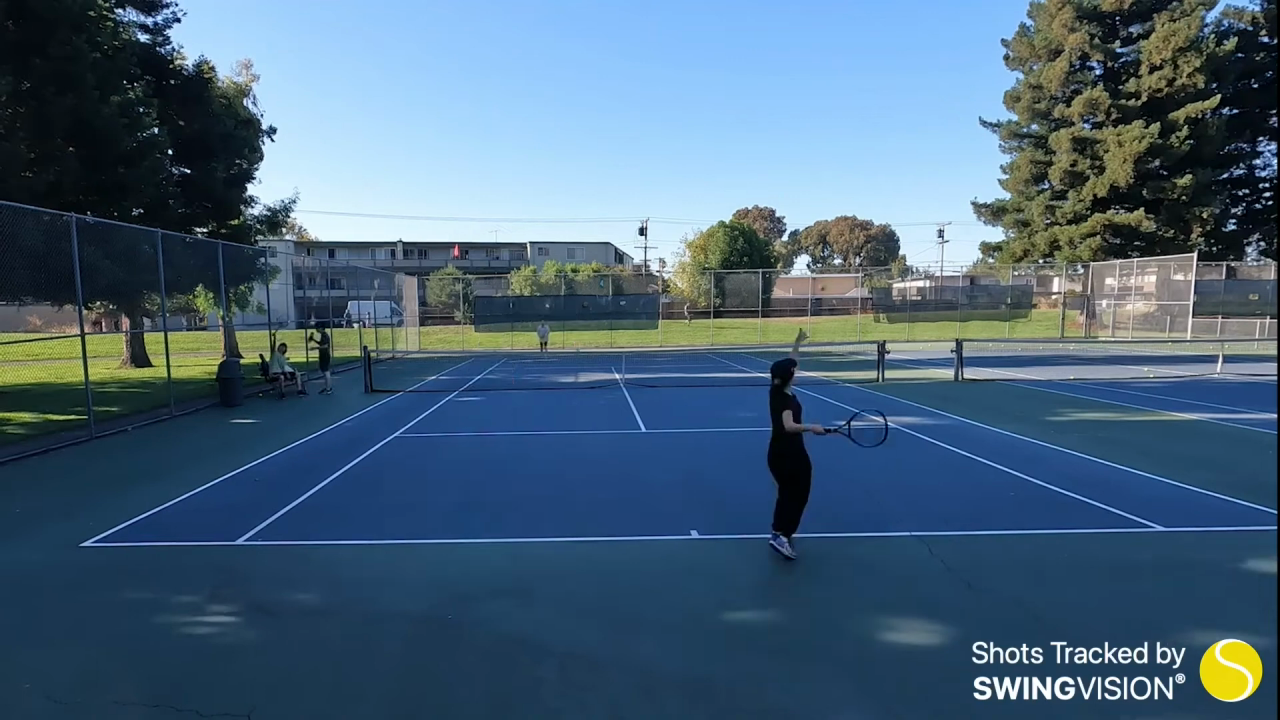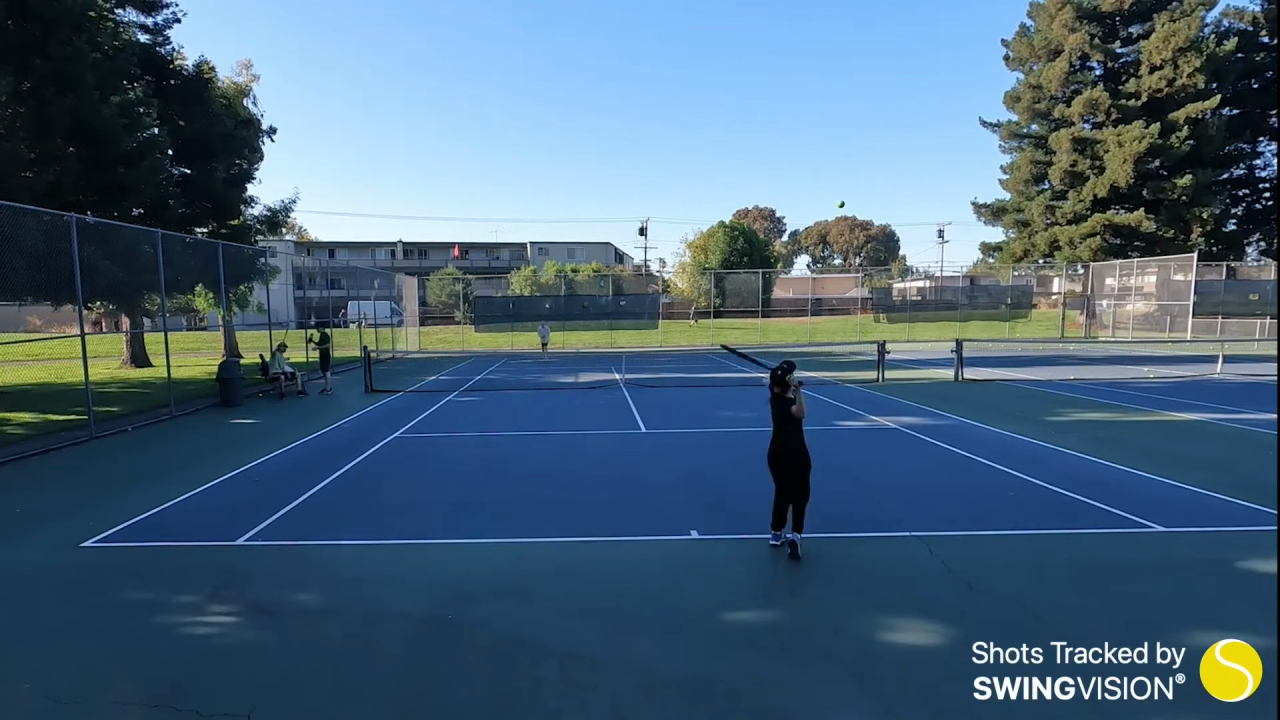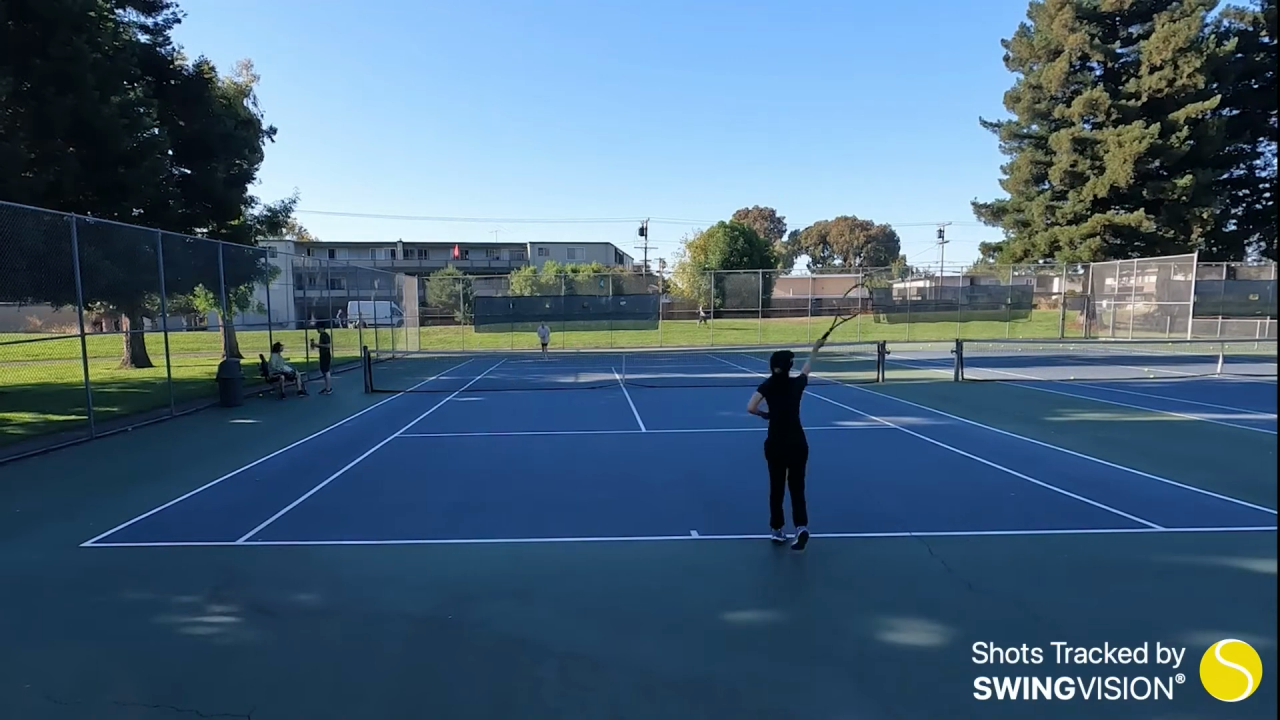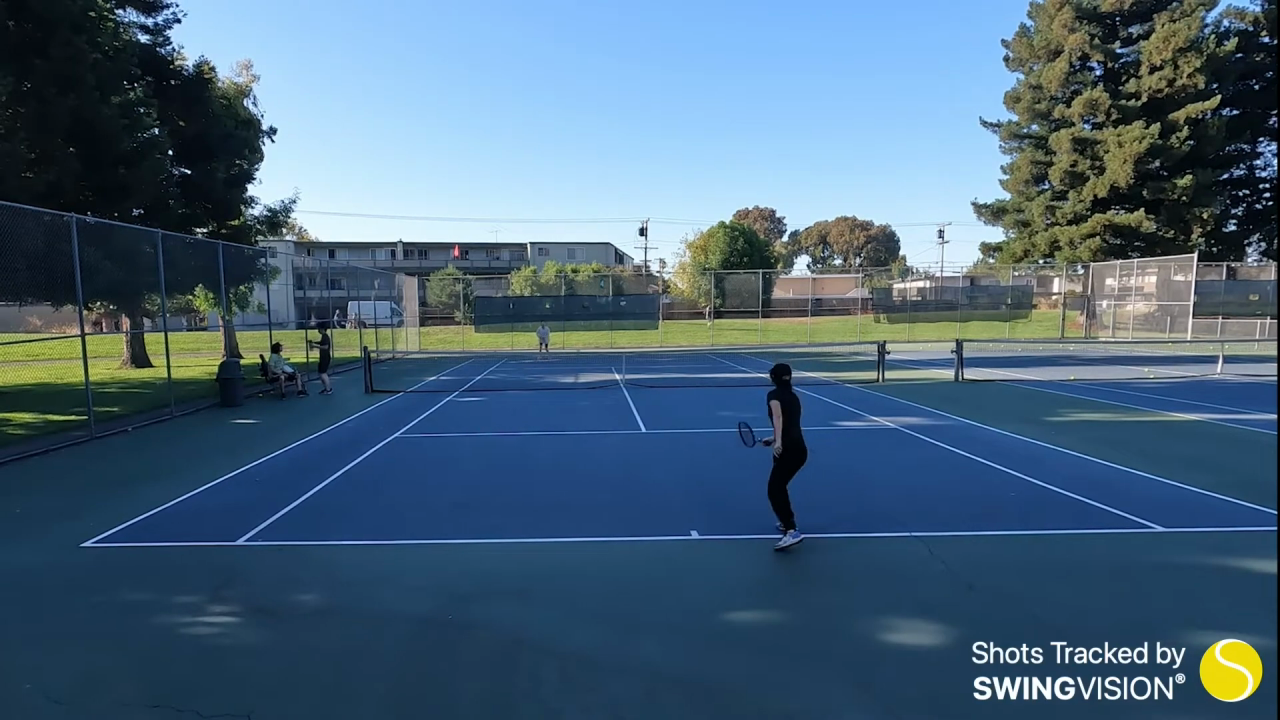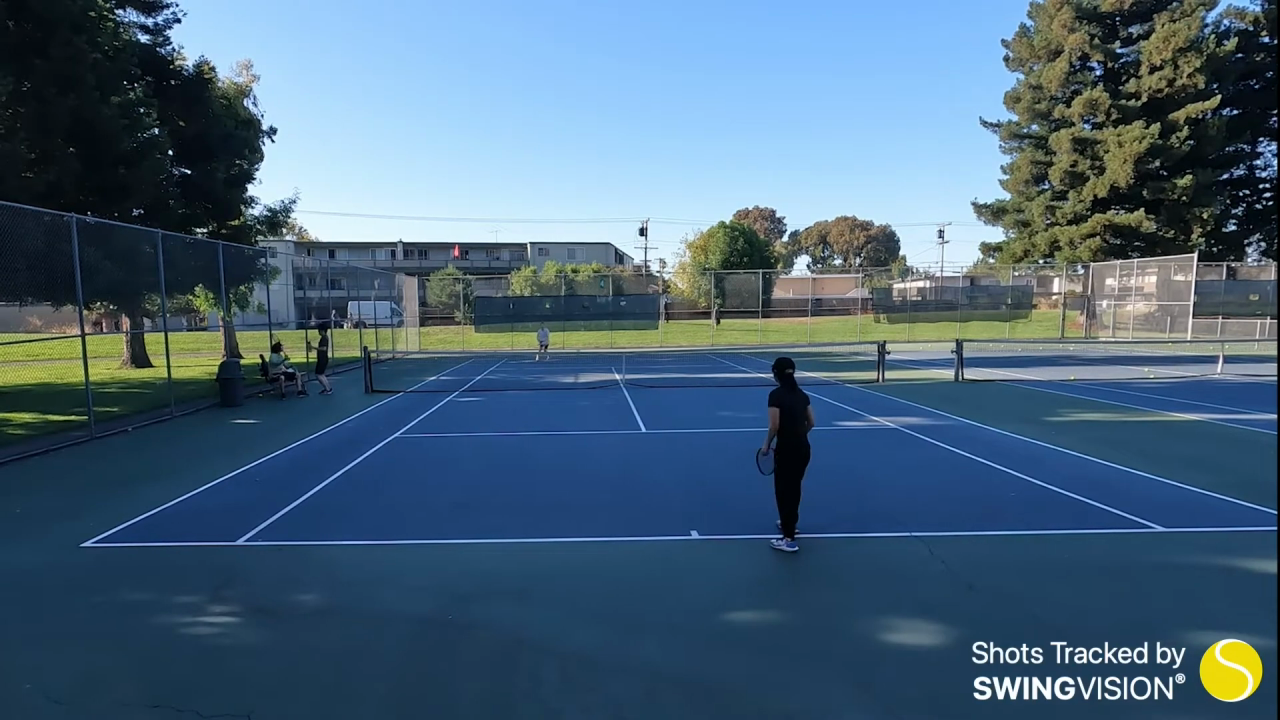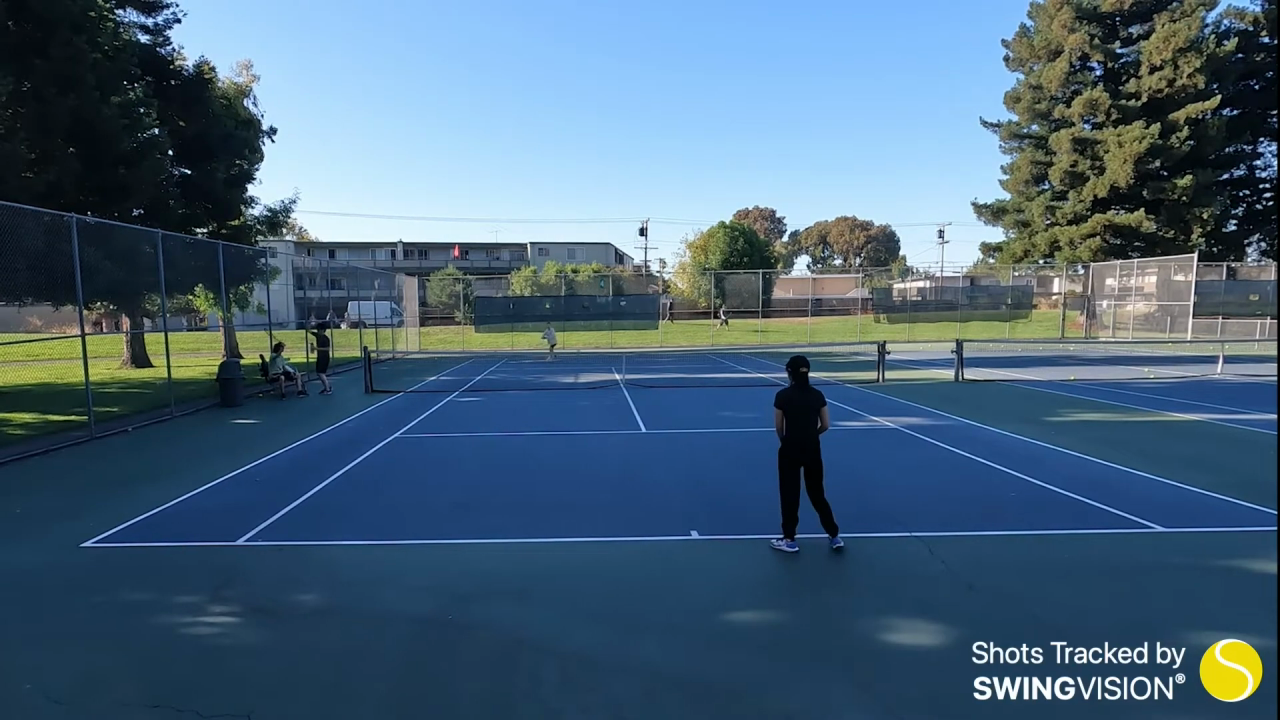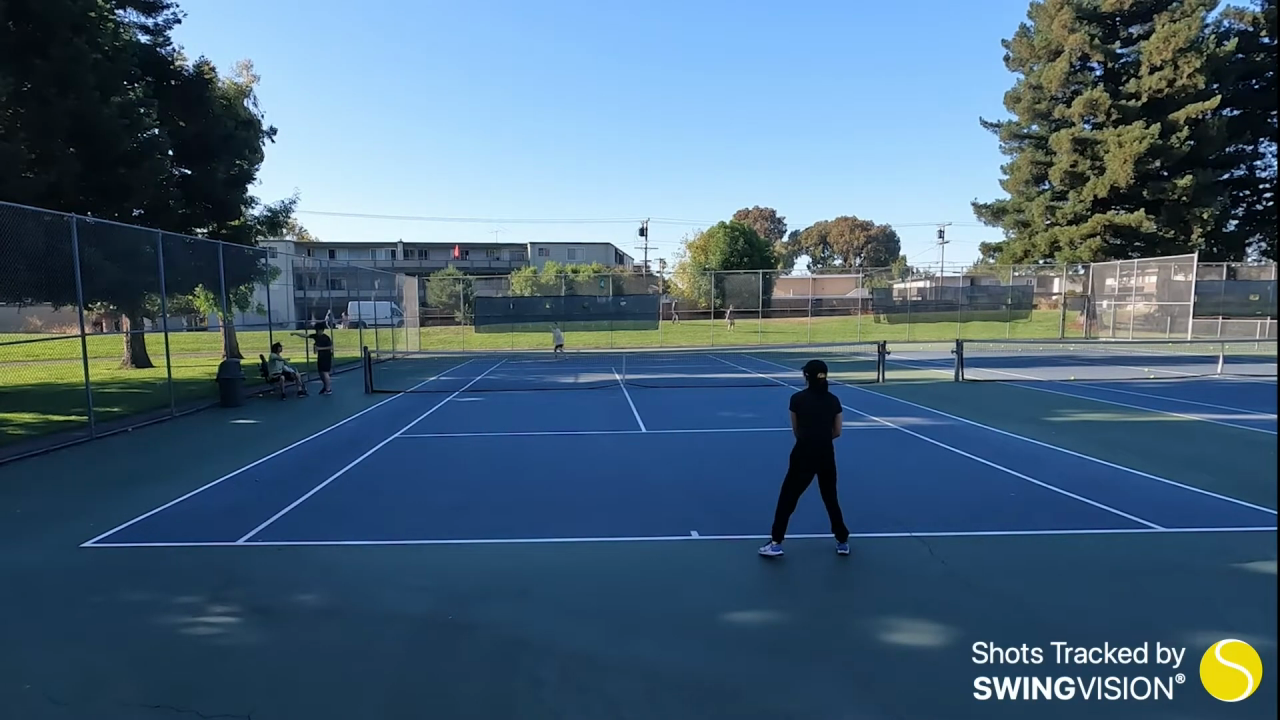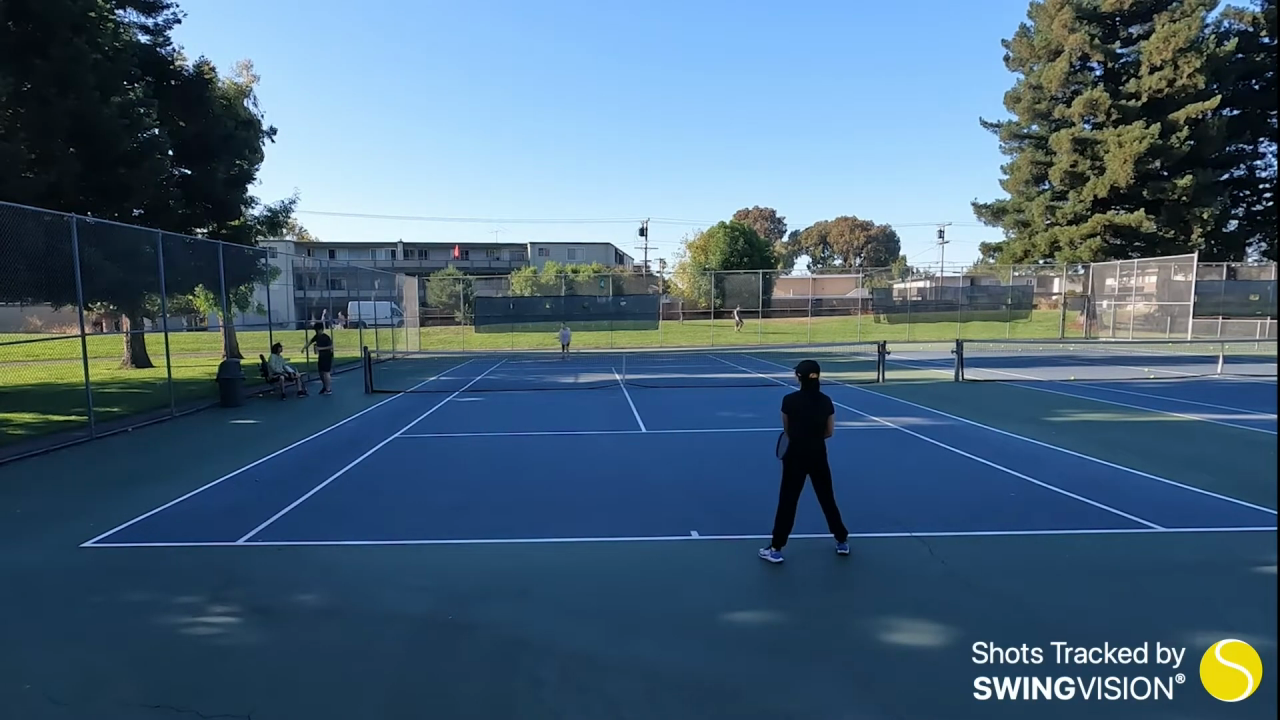
dt=0.4s
person 1, frame 1
left shoulder: (777, 392)
right shoulder: (786, 400)
left elbow: (789, 363)
right elbow: (789, 426)
left wrist: (797, 344)
right wrist: (810, 428)
left hip: (776, 455)
right hip: (792, 456)
left knee: (785, 495)
right knee: (797, 498)
left ankle: (777, 533)
right ankle: (783, 537)
person 1, frame 2
left shoulder: (773, 397)
right shoulder: (790, 402)
right elbow: (800, 414)
right wrist: (797, 390)
left hip: (776, 454)
right hip: (797, 455)
left knee: (782, 494)
right knee: (800, 496)
left ankle: (776, 533)
right ankle: (795, 534)
person 1, frame 3
left shoulder: (766, 385)
right shoulder: (797, 383)
left elbow: (751, 408)
right elbow: (807, 368)
left wrist: (765, 414)
right wrist: (815, 350)
left hip: (775, 443)
right hip: (797, 442)
left knee: (777, 487)
right knee: (797, 486)
left ankle: (777, 531)
right ankle: (800, 529)
person 1, frame 4
left shoulder: (774, 395)
right shoulder: (793, 397)
left elbow: (777, 418)
left wrist: (778, 442)
right wrist: (775, 440)
left hip: (788, 449)
right hip: (799, 449)
left knee: (774, 491)
right knee: (779, 487)
left ankle: (791, 532)
right ankle: (789, 522)
person 1, frame 5
left shoulder: (776, 395)
right shoulder: (802, 394)
left elbow: (774, 426)
right elbow: (811, 423)
left wrist: (767, 445)
left hip: (786, 449)
right hip: (804, 447)
left knee: (783, 492)
right knee: (794, 488)
left ankle: (788, 539)
right ankle: (790, 524)
person 1, frame 6
left shoulder: (782, 396)
right shoulder: (817, 395)
left elbow: (778, 427)
right elbow: (825, 426)
left hip: (791, 449)
right hip: (812, 449)
left knee: (789, 494)
right knee: (817, 493)
left ankle: (789, 539)
right ankle: (834, 536)
person 1, frame 7
left shoulder: (797, 399)
right shoulder: (833, 401)
left elbow: (796, 429)
right elbow: (837, 432)
left hip: (803, 453)
right hip: (826, 454)
left knee: (788, 497)
right knee: (831, 498)
left ankle: (776, 543)
right ankle: (842, 542)
person 1, frame 8
left shoulder: (789, 400)
right shoulder: (826, 401)
left elbow: (787, 431)
right elbow: (829, 432)
left hip: (796, 455)
right hip: (818, 455)
left knee: (787, 501)
right knee: (827, 499)
left ankle: (776, 549)
right ankle: (842, 541)
